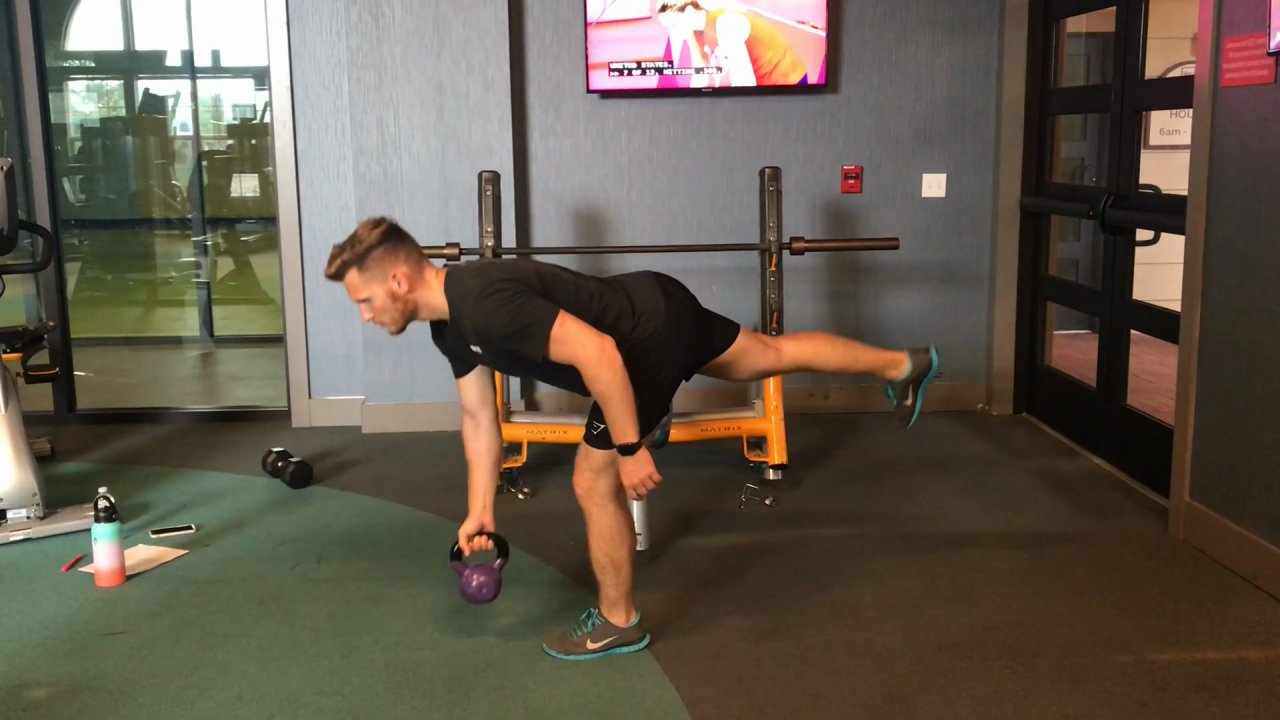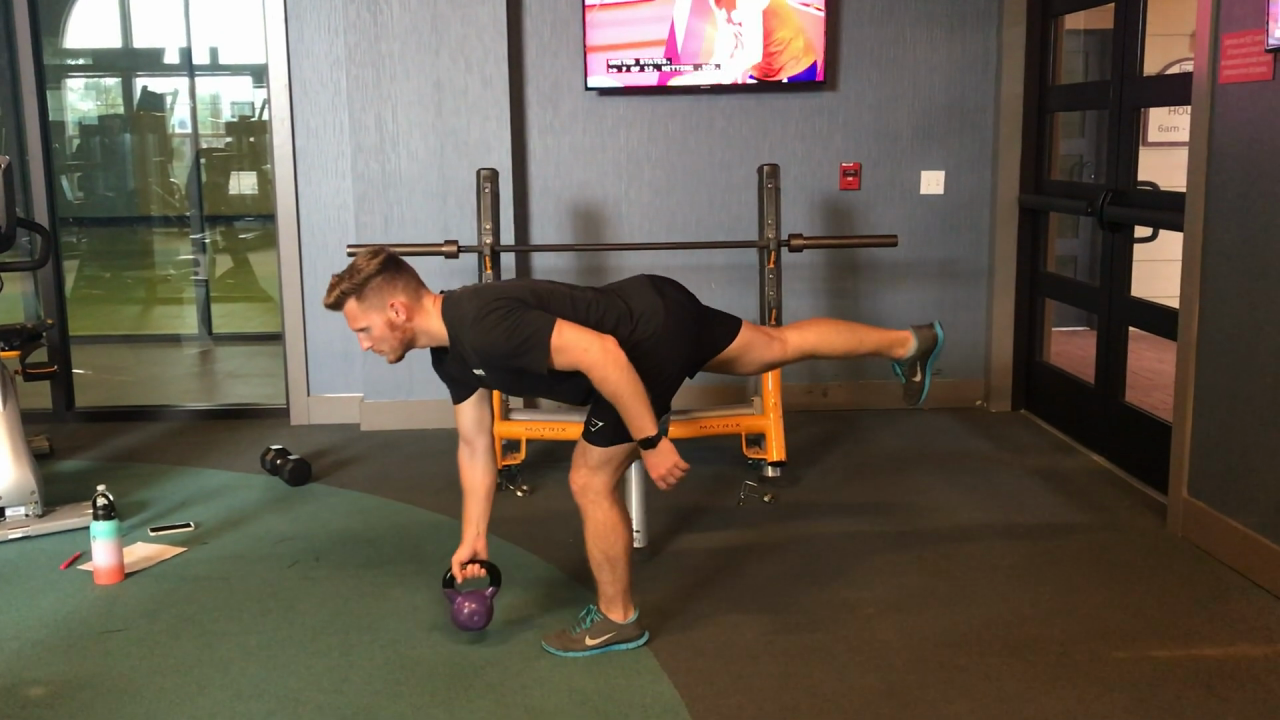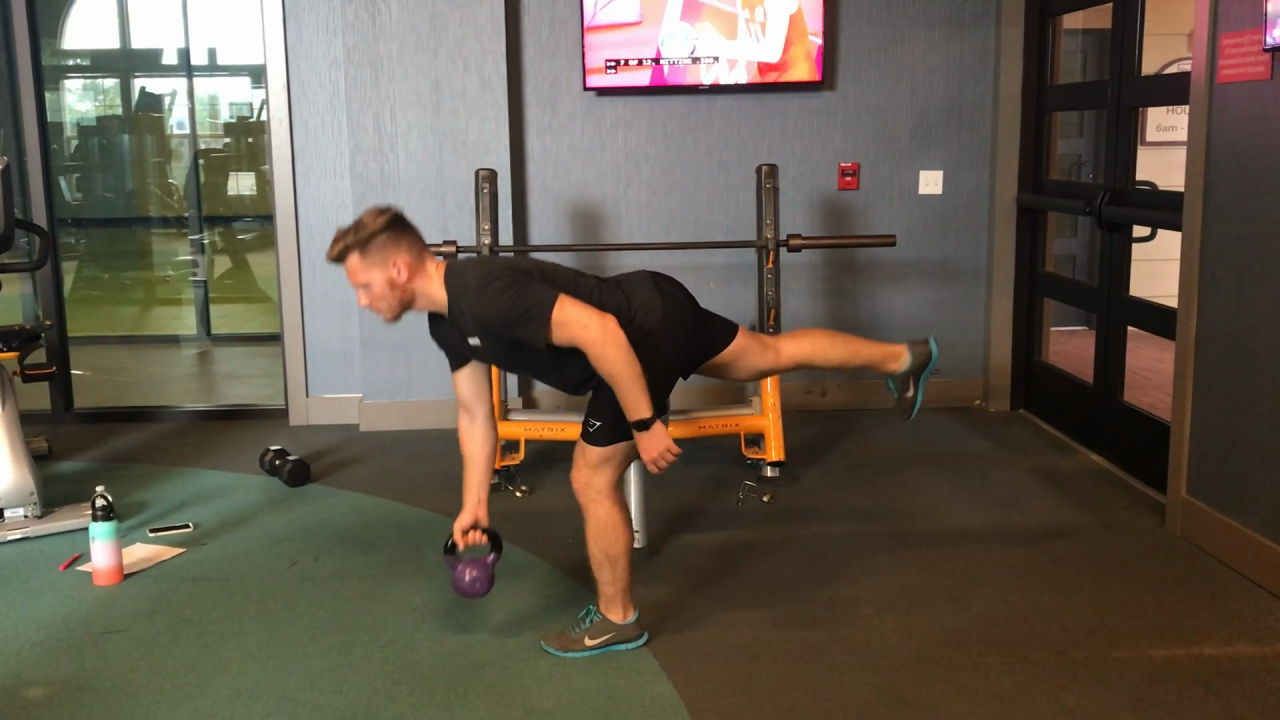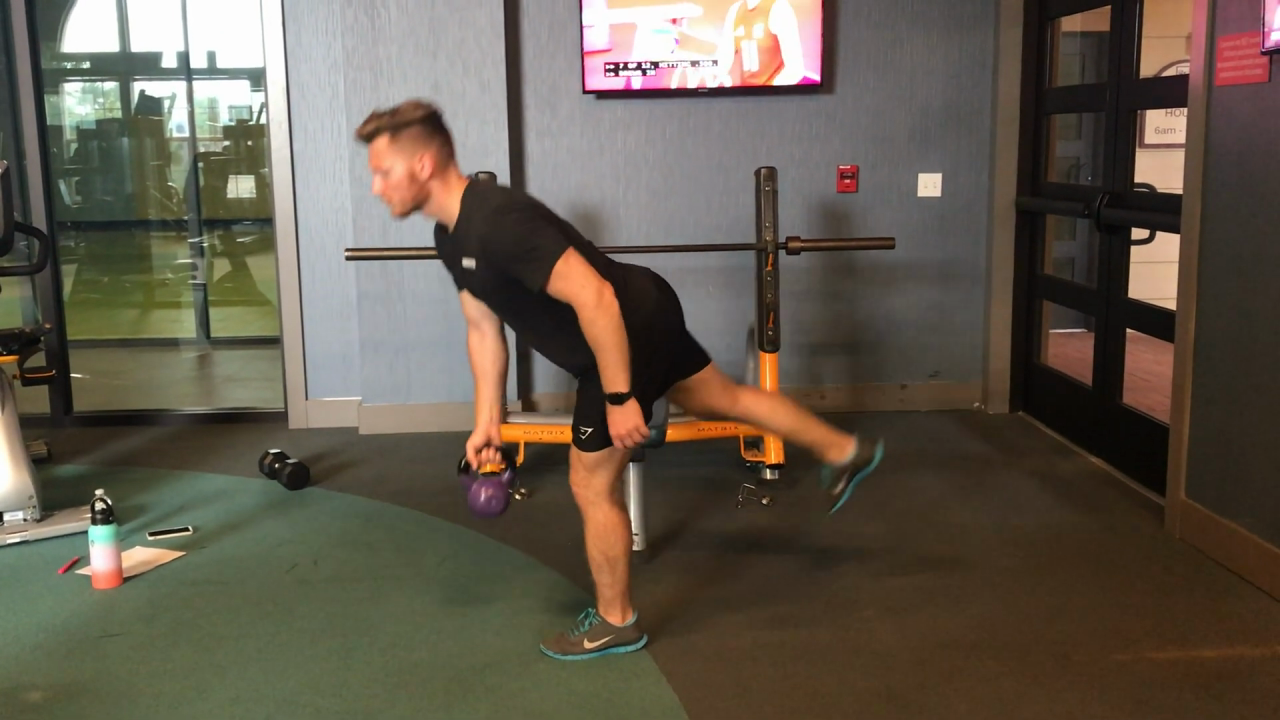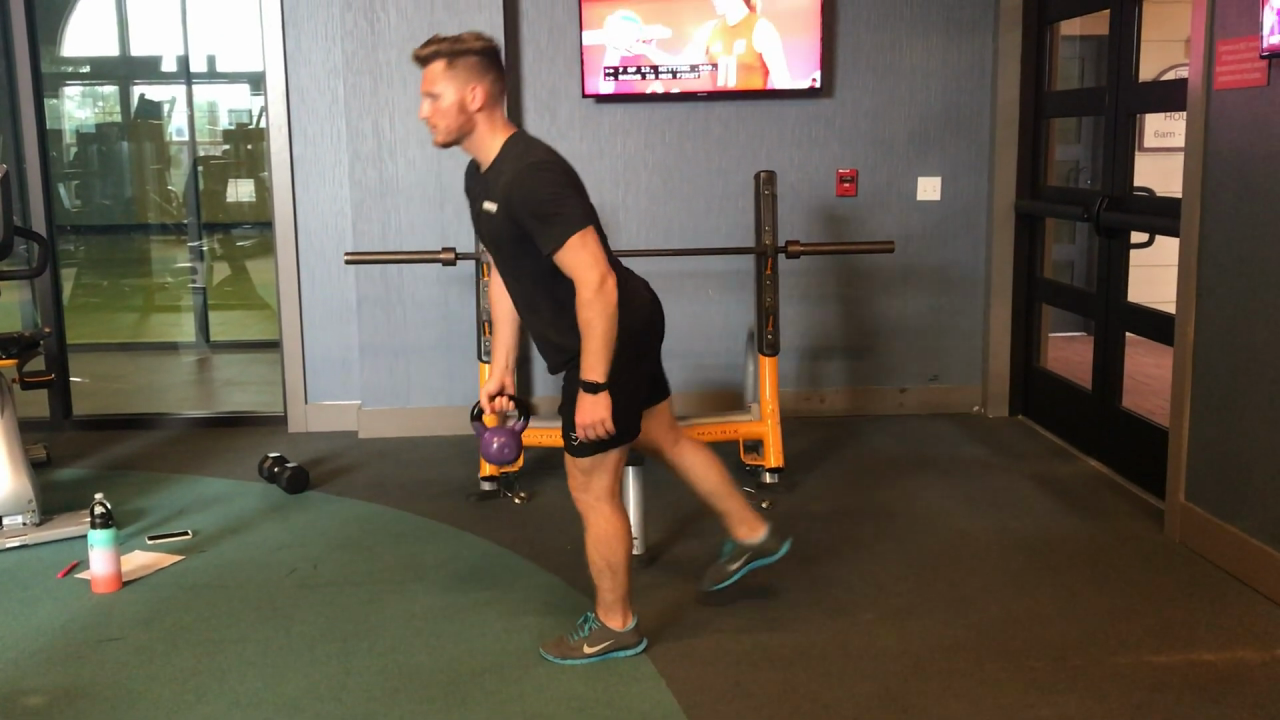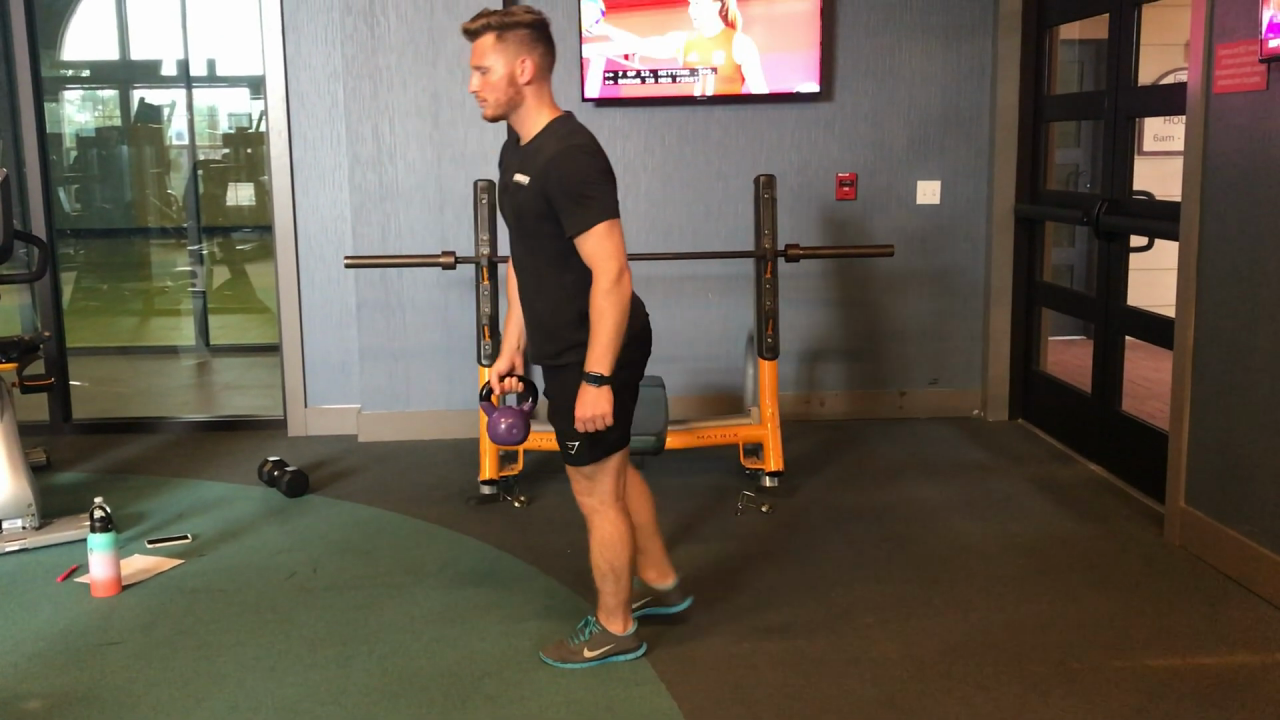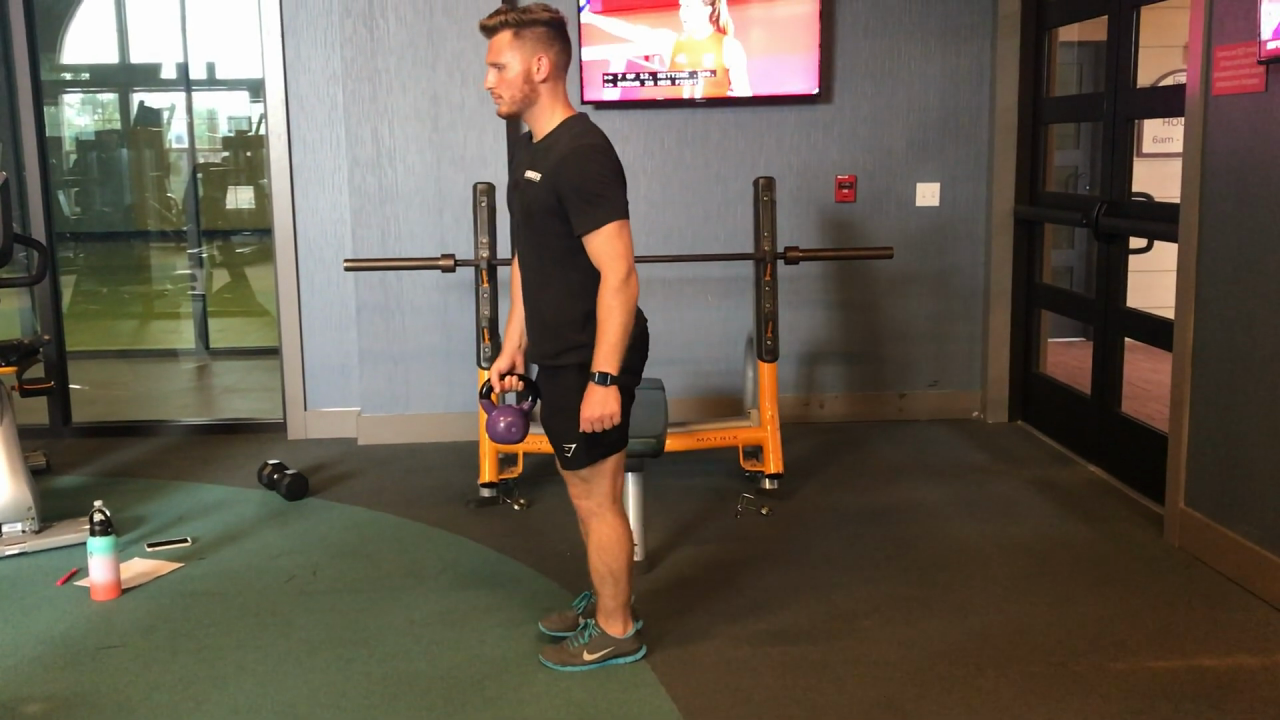
dt=0.3s
person 1, frame 1
left shoulder: (486, 305)
right shoulder: (451, 322)
left elbow: (598, 354)
right elbow: (479, 418)
left wrist: (629, 449)
right wrist: (480, 511)
left hip: (650, 334)
right hip: (658, 308)
left knee: (594, 483)
right knee: (770, 355)
left ankle: (618, 622)
right ankle: (900, 367)
person 1, frame 2
left shoulder: (484, 328)
right shoulder: (451, 350)
left elbow: (602, 355)
right elbow: (474, 446)
left wrist: (651, 441)
right wrist: (473, 539)
left hip: (650, 332)
right hip: (657, 309)
left knee: (590, 481)
right knee: (776, 346)
left ankle: (616, 620)
right ankle: (906, 343)
person 1, frame 3
left shoulder: (486, 296)
right shoulder: (450, 319)
left elbow: (601, 333)
right elbow: (474, 414)
left wrist: (644, 424)
right wrist: (473, 505)
left hip: (648, 328)
right hip: (655, 307)
left knee: (592, 479)
right knee: (770, 355)
left ankle: (616, 619)
right ankle: (900, 359)
person 1, frame 4
left shoulder: (498, 223)
right shoulder: (452, 232)
left elbow: (594, 299)
right elbow: (484, 327)
left wrist: (618, 399)
right wrist: (487, 421)
left hip: (629, 328)
right hip: (640, 316)
left knee: (591, 483)
right knee: (725, 397)
left ankle: (615, 624)
right ankle: (845, 453)
person 1, frame 5
left shoulder: (530, 175)
right shoulder: (481, 174)
left elbow: (597, 283)
right elbow: (505, 278)
left wrist: (592, 387)
right wrist: (501, 370)
left hip: (613, 335)
right hip: (625, 328)
left knee: (591, 488)
right knee: (665, 440)
left ankle: (614, 627)
right ankle: (752, 535)
person 1, frame 6
left shoulder: (570, 155)
right shoulder: (519, 151)
left elbow: (612, 274)
left wrist: (597, 379)
right wrist: (512, 347)
left hip: (591, 354)
right hip: (566, 347)
left knee: (597, 493)
right knee: (616, 477)
left ankle: (615, 630)
right ankle: (659, 583)
person 1, frame 7
left shoulder: (582, 155)
right shoulder: (531, 149)
left elbow: (619, 275)
left wrist: (605, 379)
right wrist: (514, 345)
left hip: (589, 359)
right hip: (561, 354)
left knee: (594, 496)
right knee: (587, 488)
left ankle: (614, 632)
right ankle: (605, 600)
